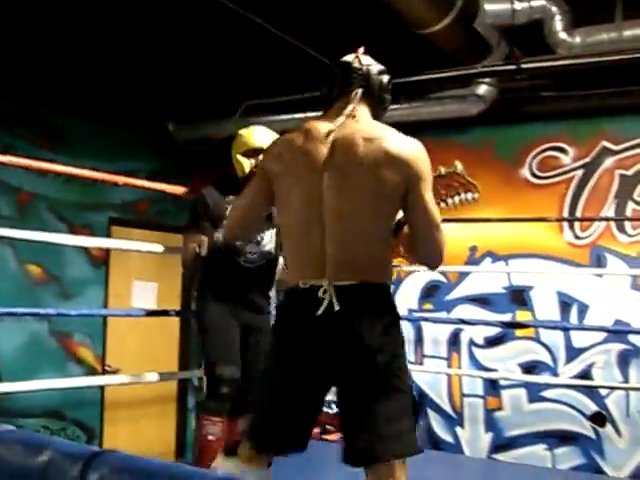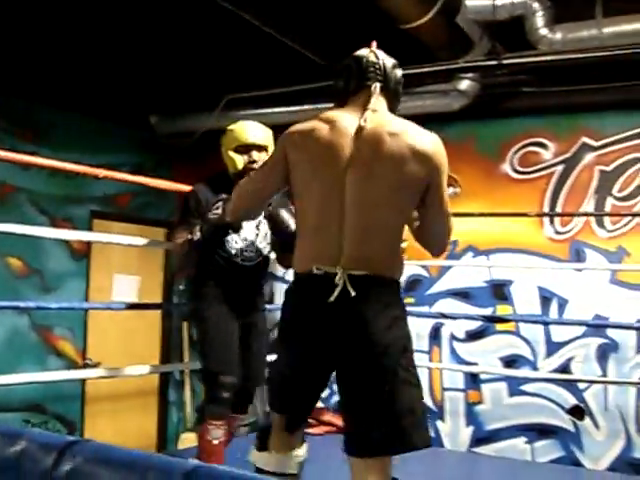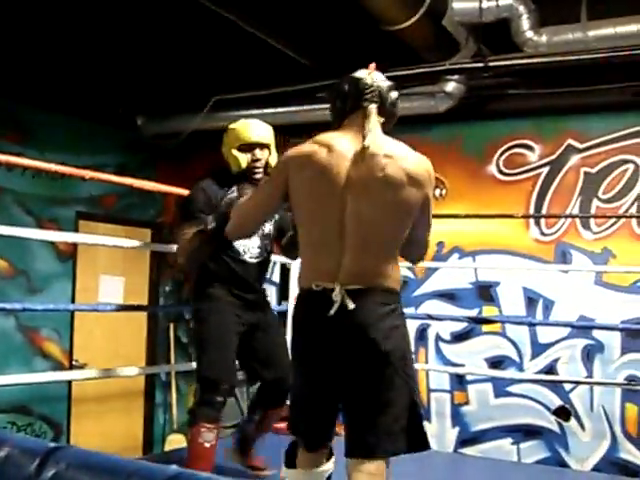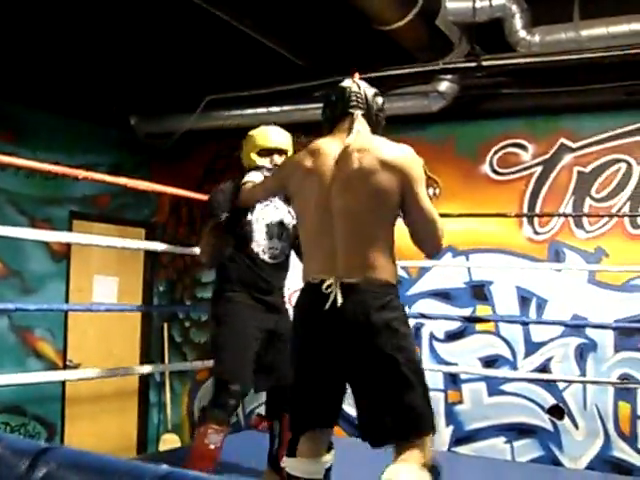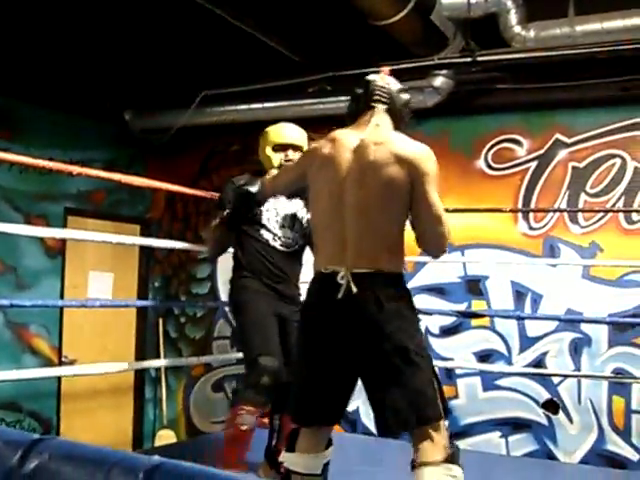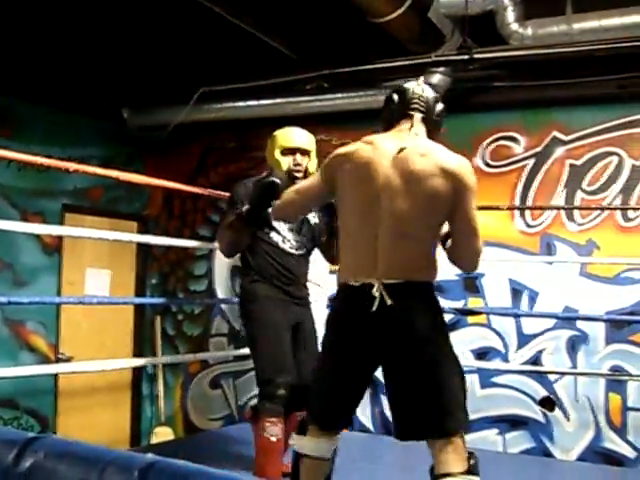
dt=0.2s
person 1, frame 1
left shoulder: (283, 149)
right shoulder: (405, 151)
left elbow: (233, 231)
right elbow: (431, 255)
left hip: (299, 314)
right hip: (368, 315)
left knee: (260, 444)
person 1, frame 2
left shoulder: (301, 137)
right shoulder: (425, 146)
left elbow: (236, 209)
right elbow: (437, 244)
left hip: (307, 300)
right hip: (375, 306)
left knee: (285, 423)
person 1, frame 3
left shoulder: (300, 158)
right shoulder: (416, 166)
left elbow: (235, 228)
right elbow: (415, 253)
left wrist: (255, 196)
left hip: (313, 314)
right hip: (376, 316)
left knee: (311, 445)
person 1, frame 4
left shoulder: (299, 163)
right shoulder: (399, 158)
left elbow: (247, 197)
right elbow: (433, 245)
left wrist: (257, 180)
left hip: (313, 308)
right hip: (373, 307)
left knee: (312, 432)
right knee: (415, 445)
person 1, frame 5
left shoulder: (320, 151)
right shoulder: (413, 153)
left elbow: (265, 190)
right elbow: (436, 244)
left wrist: (251, 191)
left hip: (324, 299)
right hip: (381, 297)
left knee: (313, 427)
right knee: (429, 436)
person 1, frame 6
left shoulder: (347, 157)
right shoulder: (454, 167)
left elbow: (282, 211)
right elbow: (468, 261)
left hip: (352, 307)
right hip: (413, 310)
left knee: (323, 422)
right knee: (448, 445)
person 2, frame 1
right shoulder: (214, 198)
right elbow: (190, 256)
right wrist: (214, 243)
left hip: (256, 307)
right hip: (216, 300)
left knee: (246, 392)
right knee: (224, 382)
right ankle: (202, 468)
person 2, frame 2
right shoulder: (206, 195)
left elbow: (289, 259)
right elbow: (181, 260)
left wrist: (286, 230)
right wrist: (206, 232)
left hip: (252, 304)
right hip: (214, 299)
left knee: (246, 388)
right knee: (223, 388)
left ankle: (216, 453)
person 2, frame 3
right shoulder: (209, 192)
left elbow: (291, 248)
right elbow: (187, 258)
left wrist: (298, 227)
right wrist: (219, 223)
left hip: (255, 301)
right hip: (217, 300)
left knee: (280, 380)
right knee: (216, 392)
left ankle: (245, 445)
right ankle: (196, 476)
person 2, frame 4
left shoulder: (290, 202)
right shoulder: (229, 194)
right elbow: (210, 257)
right wrist: (236, 212)
left hip: (274, 307)
right hip: (237, 303)
left knee: (285, 389)
right knee: (231, 392)
person 2, frame 5
left shoulder: (305, 196)
right shoulder: (242, 187)
right elbow: (214, 247)
right wrist: (238, 209)
left hip: (290, 298)
right hip: (252, 291)
left knee: (291, 383)
right knee: (263, 371)
person 2, frame 6
right shoulder: (251, 188)
left elbow: (334, 256)
right elbow: (227, 247)
left wrist: (335, 219)
right wrist: (255, 205)
left hip: (299, 301)
right hip: (263, 297)
left knee: (302, 385)
right knee: (277, 385)
